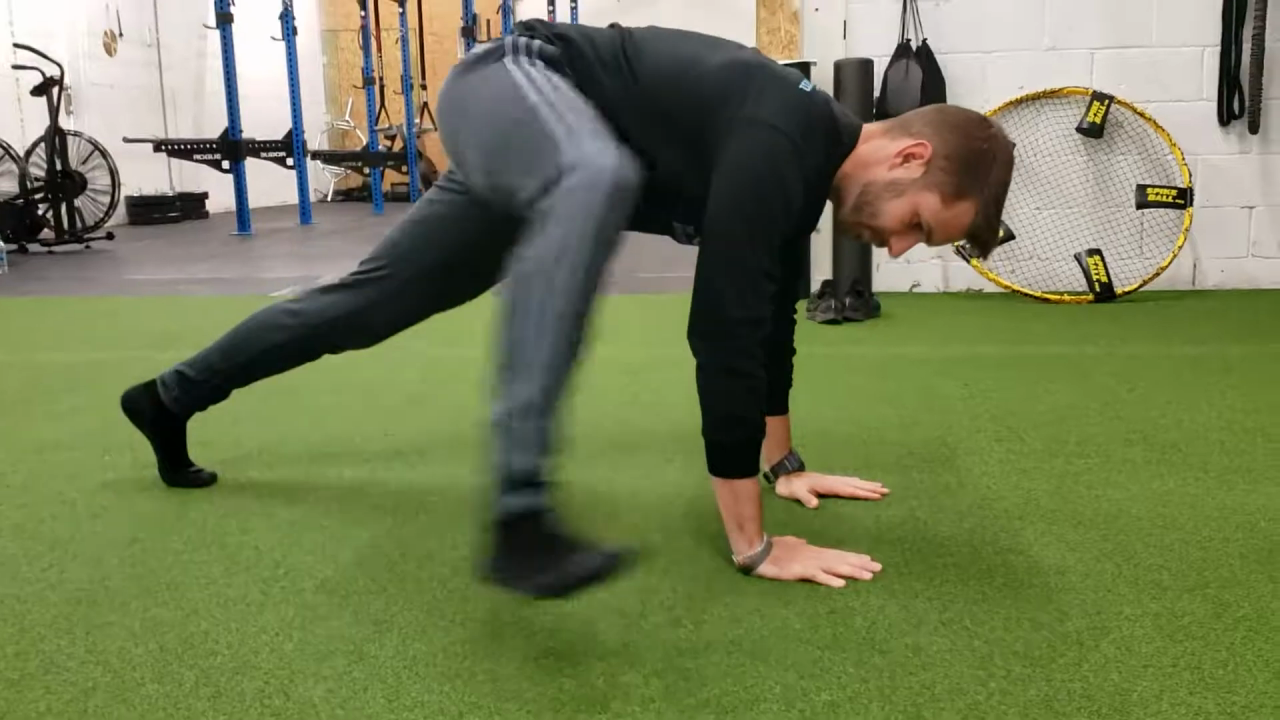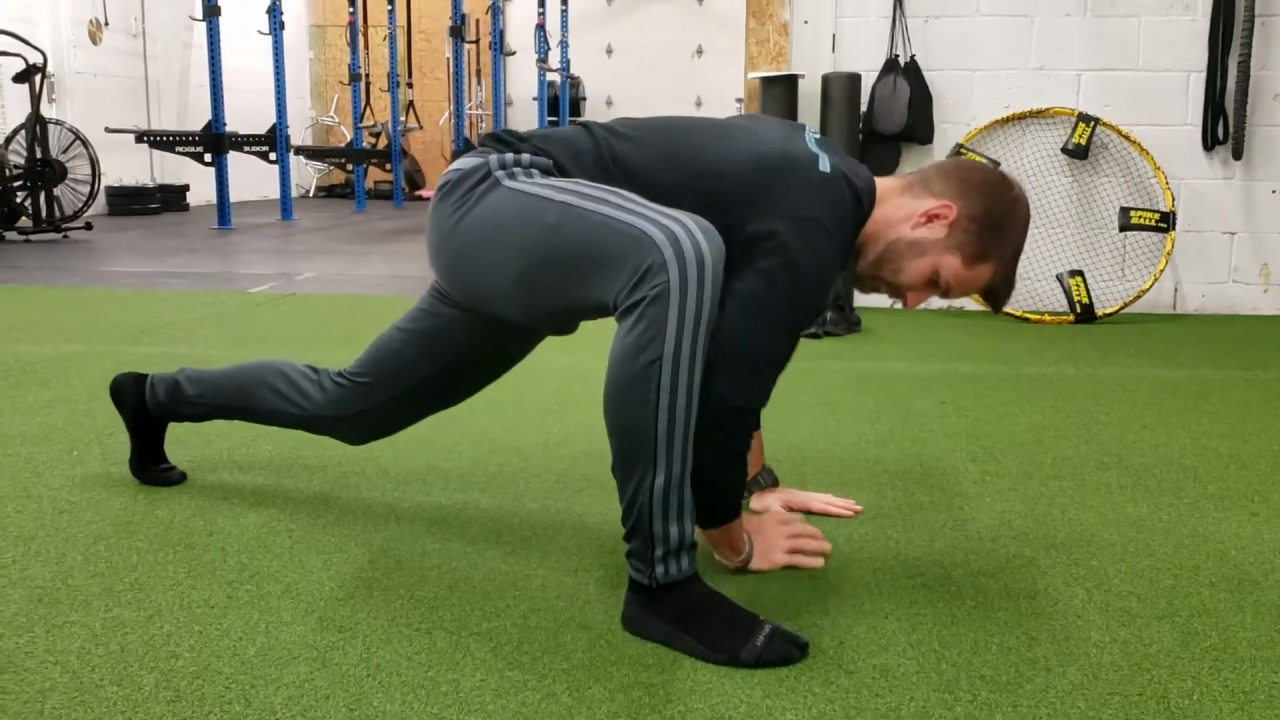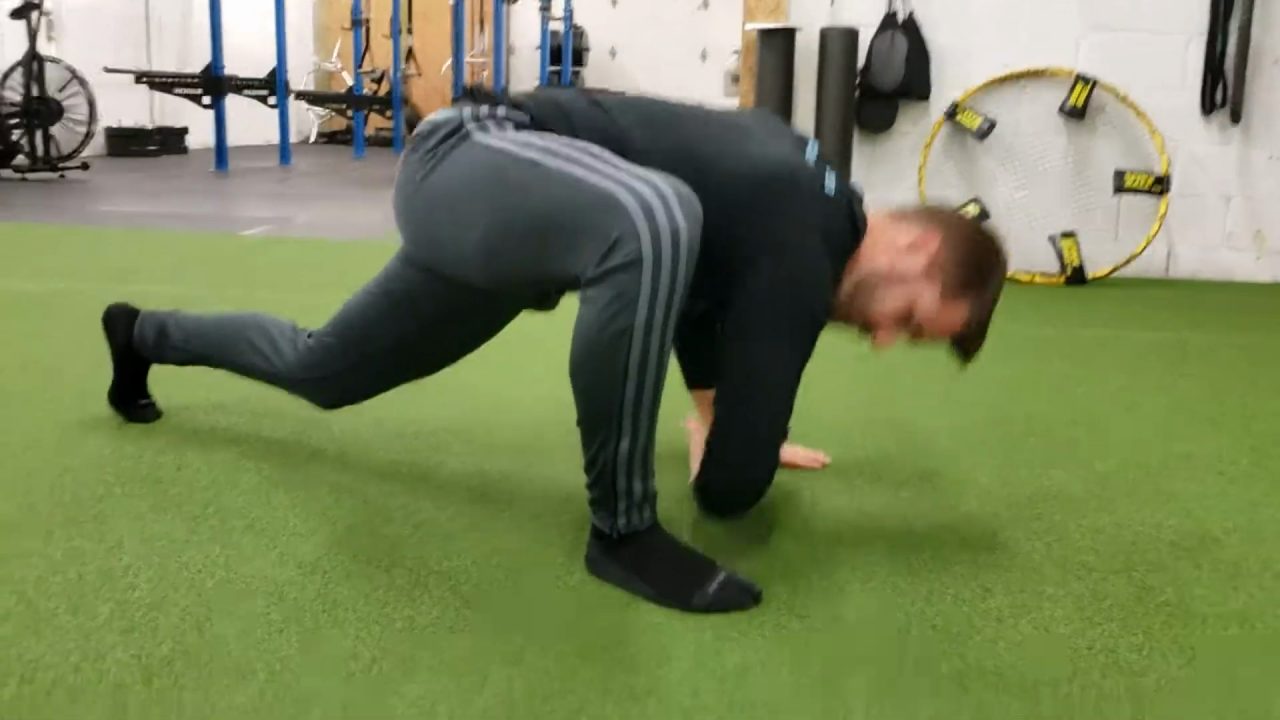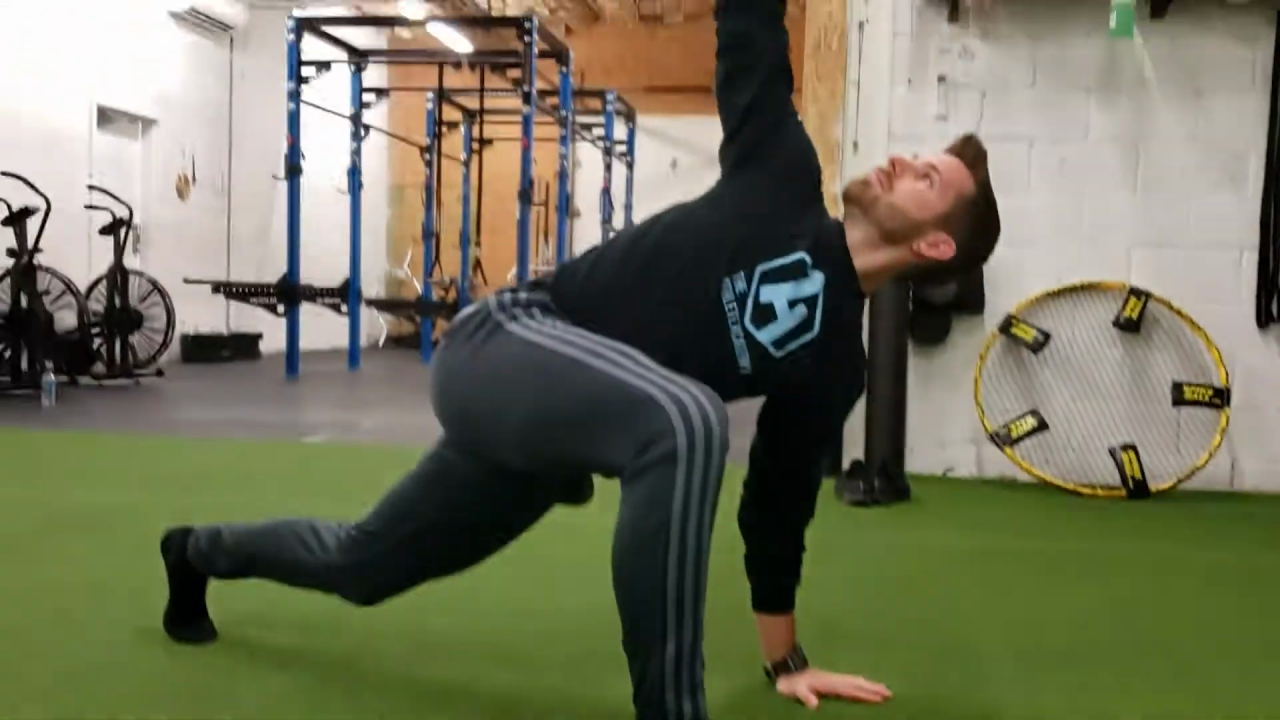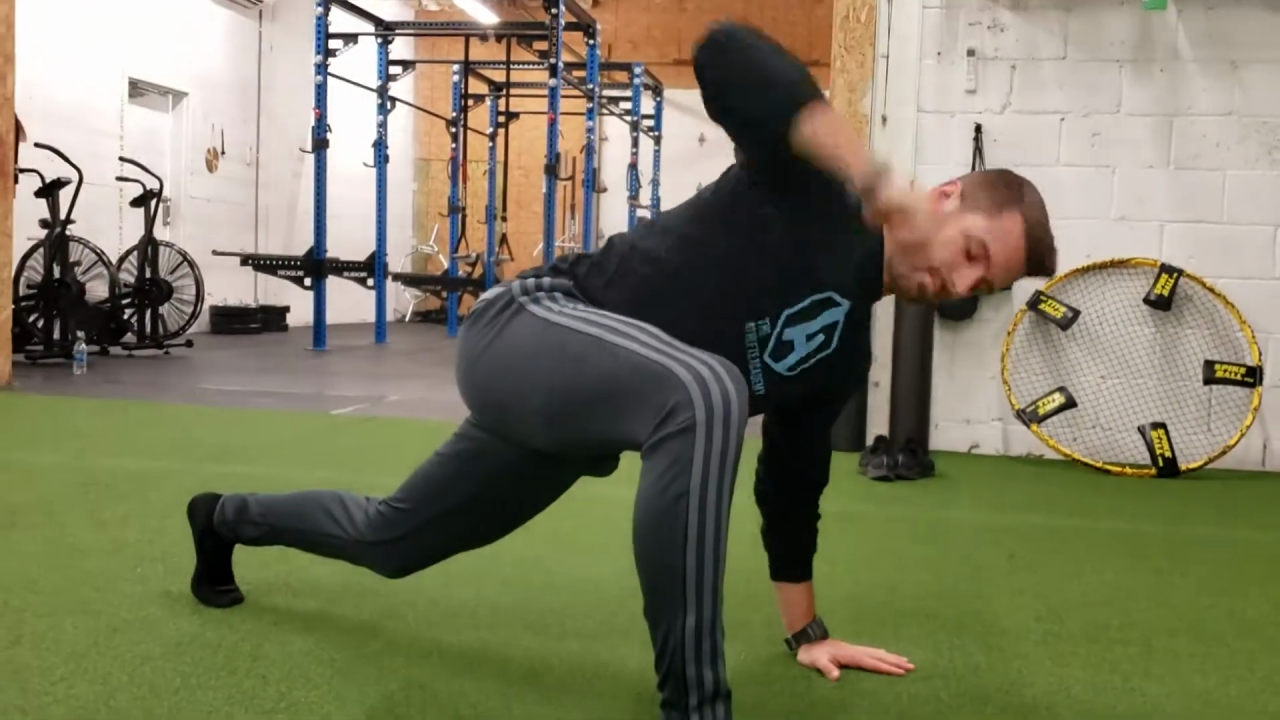
dt=1s
person 1, frame 1
left shoulder: (806, 158)
right shoulder: (780, 147)
left elbow: (769, 312)
right elbow: (725, 330)
left wrist: (783, 461)
right wrist: (750, 543)
left hip: (539, 143)
left knee: (375, 296)
right knee: (599, 182)
left ankle: (170, 398)
right ankle: (520, 511)
person 1, frame 2
left shoulder: (817, 183)
right shoulder: (812, 225)
left elbow: (728, 343)
right elbow: (717, 399)
left wrist: (758, 481)
right wrist: (733, 540)
left hip: (501, 232)
right hip: (490, 200)
left knee: (351, 404)
right knee: (680, 254)
left ankle: (155, 397)
right ankle: (661, 580)
person 1, frame 3
left shoulder: (806, 208)
right shoulder: (802, 244)
right elbow: (729, 485)
left wrist: (727, 416)
right wrist: (738, 435)
left hip: (478, 200)
right hip: (461, 164)
left knee: (318, 368)
right knee: (657, 220)
left ankle: (142, 334)
right ankle: (622, 530)
person 1, frame 4
left shoulder: (835, 358)
right shoulder: (782, 179)
left elbow: (780, 502)
left hip: (546, 430)
right hip: (500, 343)
left knee: (361, 566)
right knee: (683, 419)
left ankle: (200, 553)
person 1, frame 5
left shoulder: (844, 351)
right shoulder: (814, 196)
left elbow: (790, 479)
right elbow: (730, 57)
left wrist: (806, 631)
right wrist: (875, 182)
left hip: (563, 405)
right hip: (525, 327)
left knee: (390, 538)
right knee: (705, 393)
left ankle: (226, 519)
